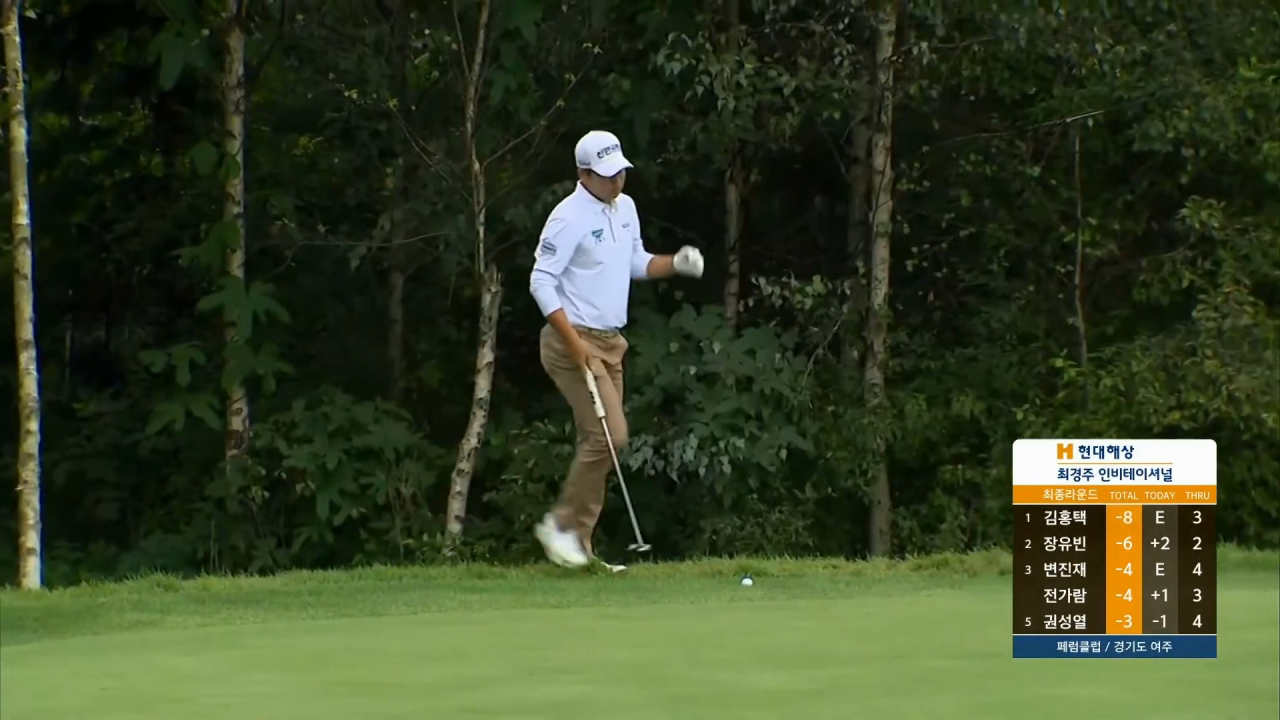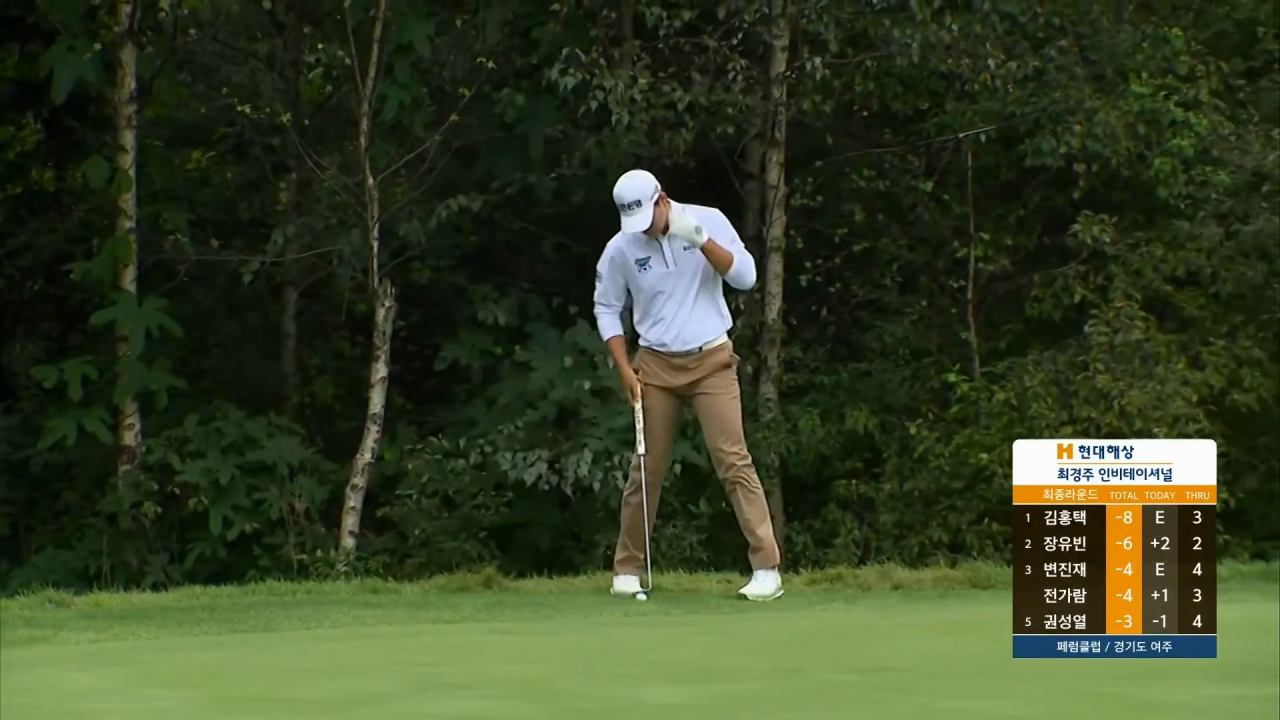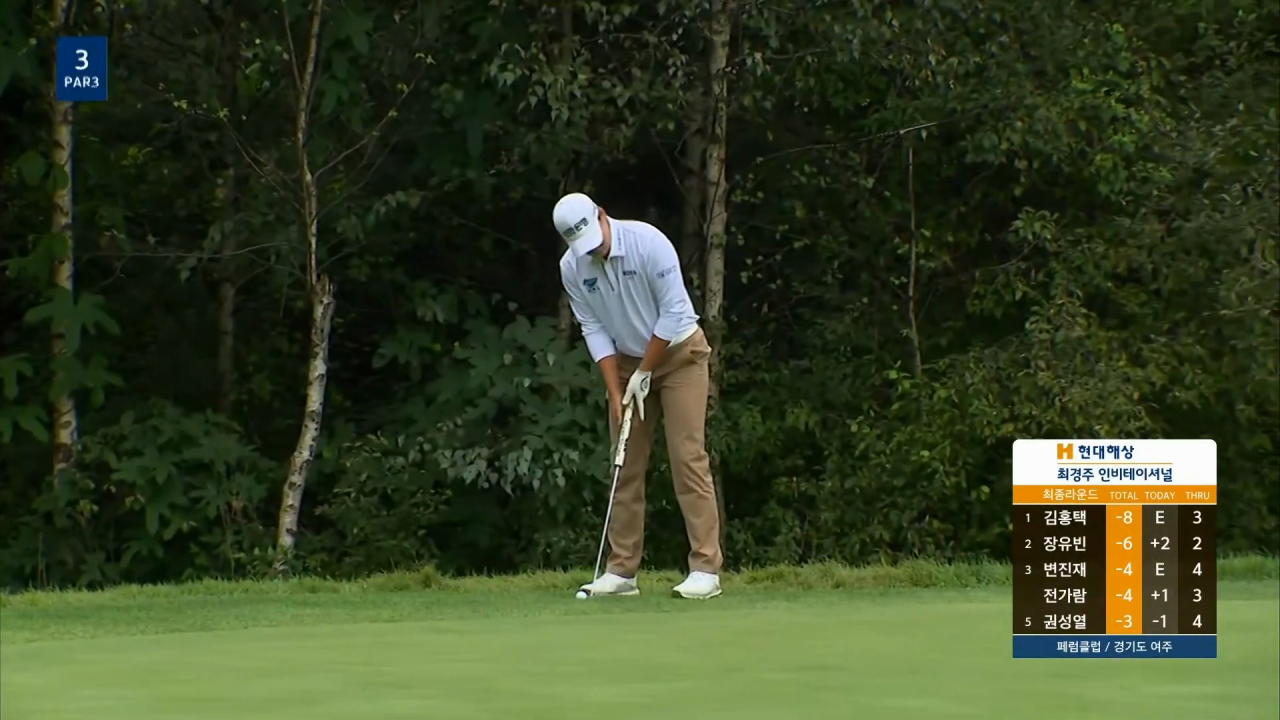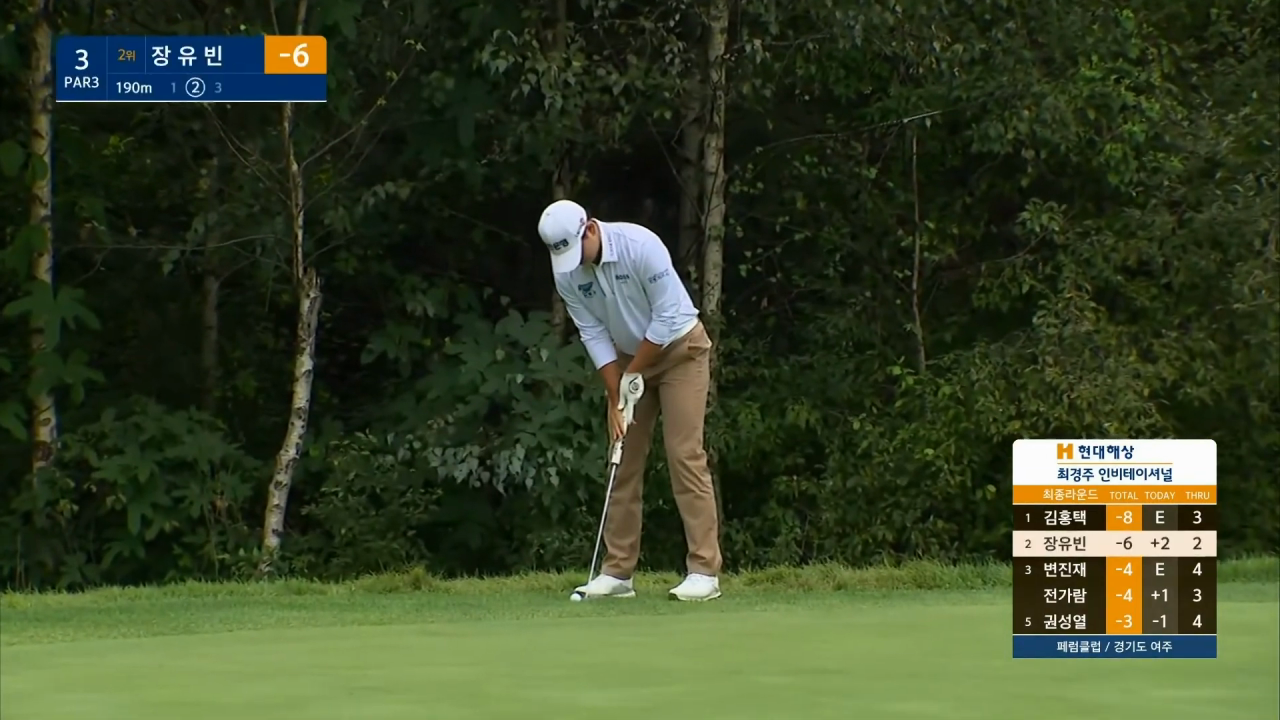
dt=1s
person 1, frame 1
left shoulder: (625, 208)
right shoulder: (569, 216)
left elbow: (637, 265)
right elbow: (542, 282)
left wrist: (677, 263)
right wrist: (573, 340)
left hip: (609, 342)
right hip: (573, 343)
left knee: (601, 443)
right knee: (606, 438)
left ankle: (579, 545)
right ankle: (559, 523)
person 1, frame 2
left shoulder: (707, 221)
right shoulder: (620, 248)
left elbow: (745, 275)
right elbow: (607, 309)
left wrist: (701, 241)
right wrist: (623, 367)
left hip: (712, 362)
right hip: (655, 365)
left knee: (732, 460)
right knee: (646, 468)
left ankle: (766, 567)
right ankle: (628, 568)
person 1, frame 3
left shoulder: (648, 242)
right shoulder: (571, 268)
left elbow: (674, 312)
right elbow: (594, 331)
left wrist: (644, 373)
right wrist: (615, 391)
left hip: (680, 353)
right hip: (628, 360)
left knee: (687, 456)
right knee: (626, 464)
left ankle: (705, 568)
right ankle: (622, 570)
person 1, frame 4
left shoulder: (641, 246)
right shoulder: (565, 273)
left elbow: (667, 318)
right elbow: (594, 335)
left wrist: (633, 374)
right wrist: (615, 398)
left hip: (679, 349)
right hip: (628, 356)
left knee: (684, 455)
right knee: (624, 461)
left ankle: (704, 571)
right ankle: (617, 571)
